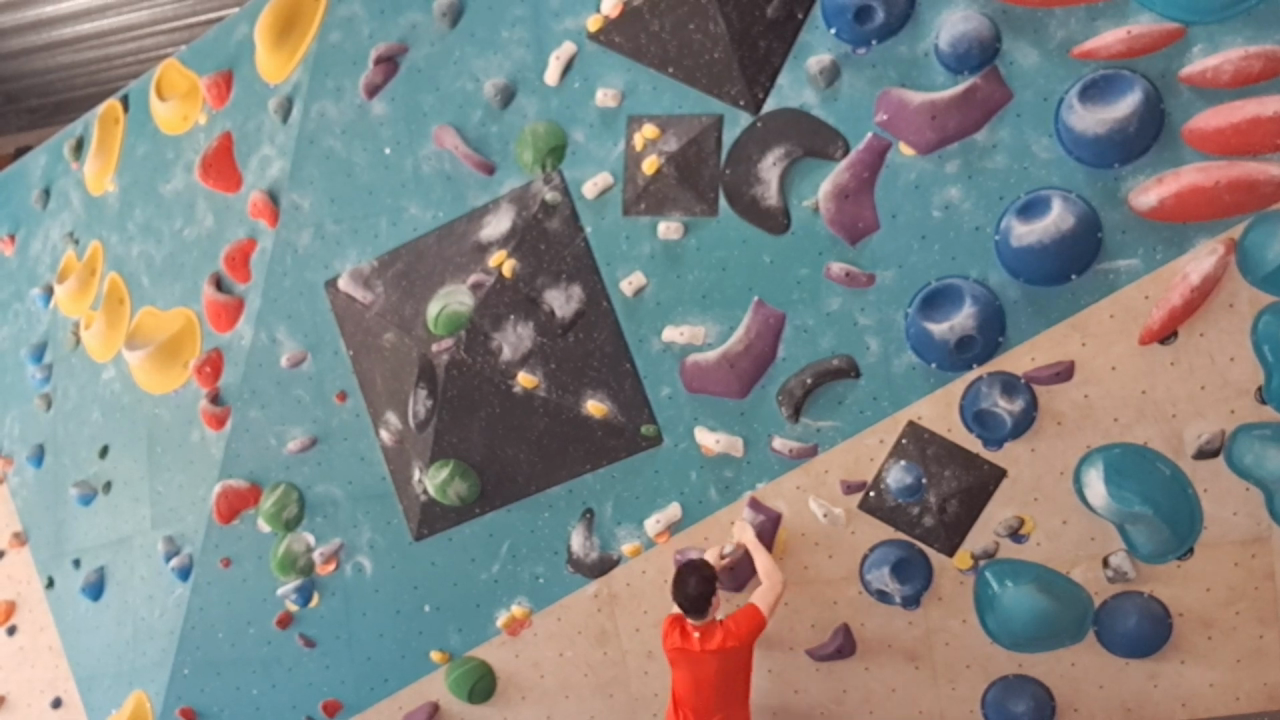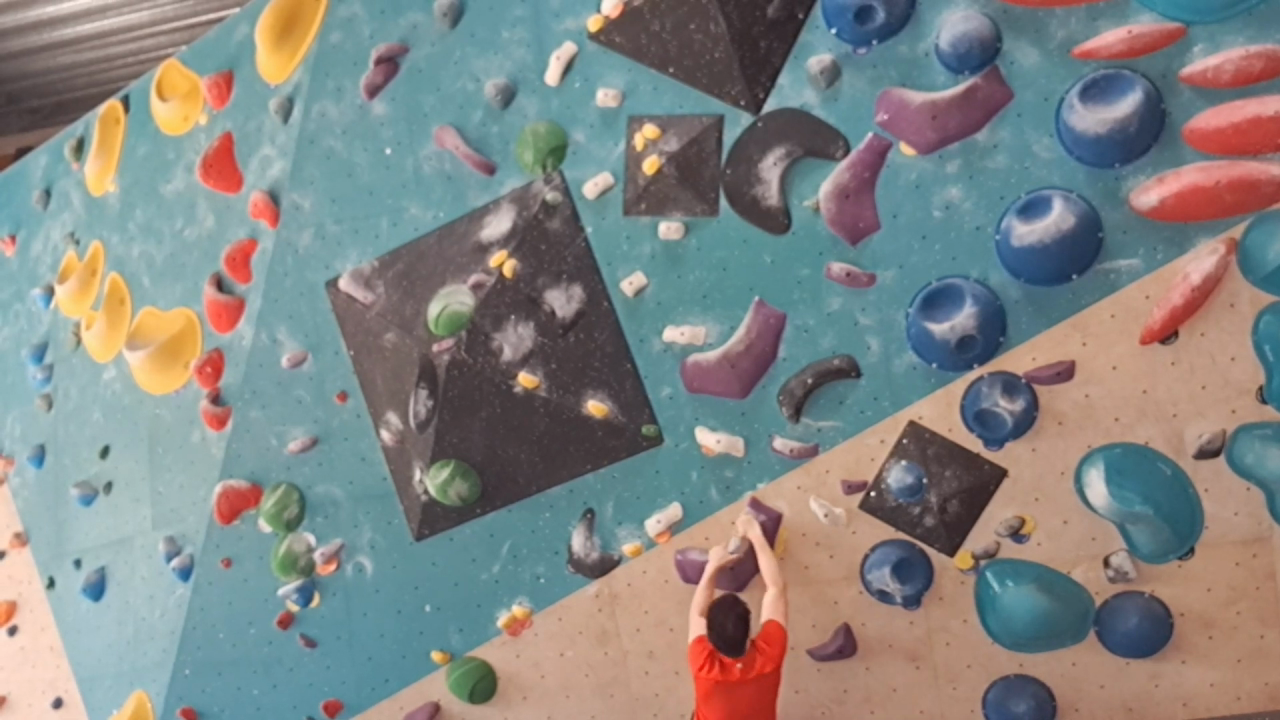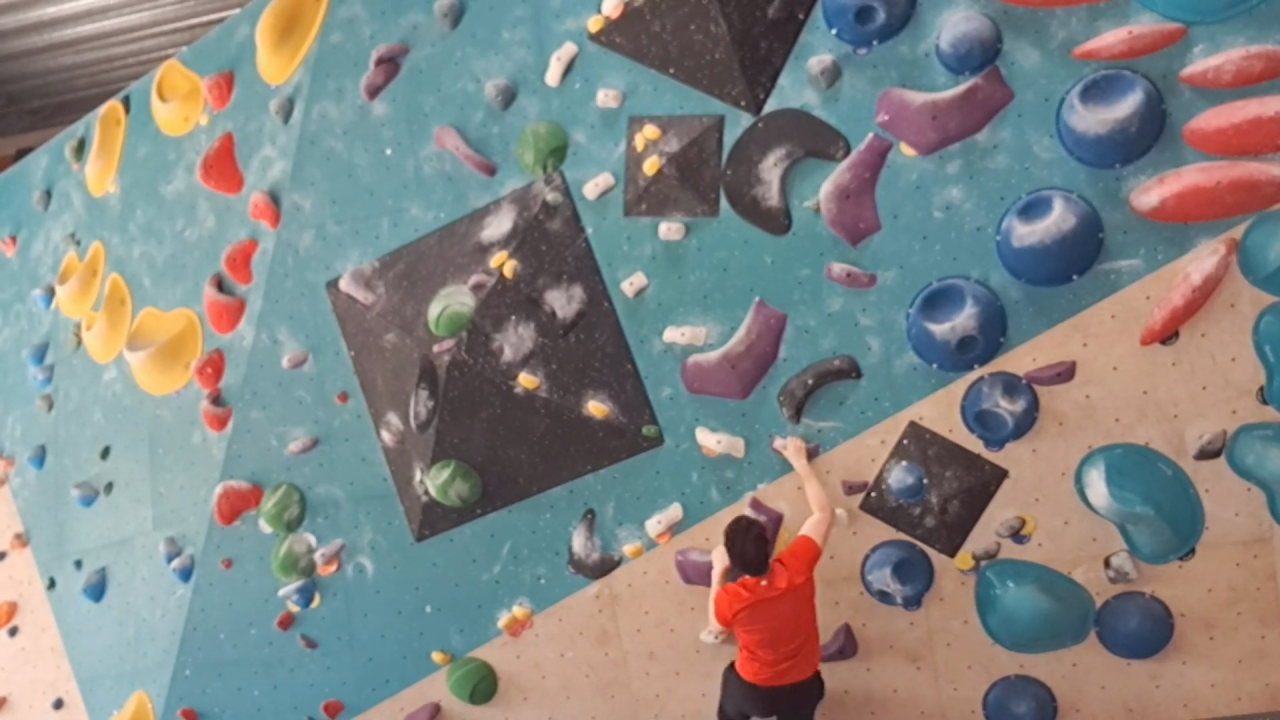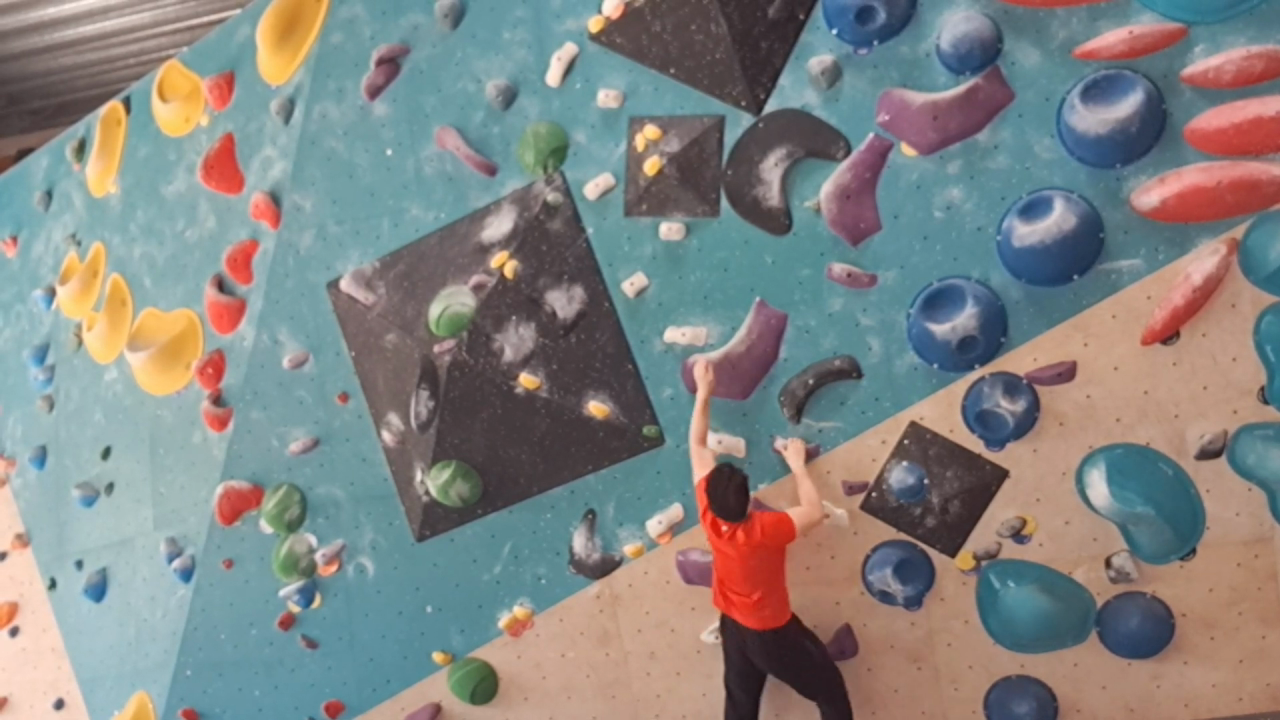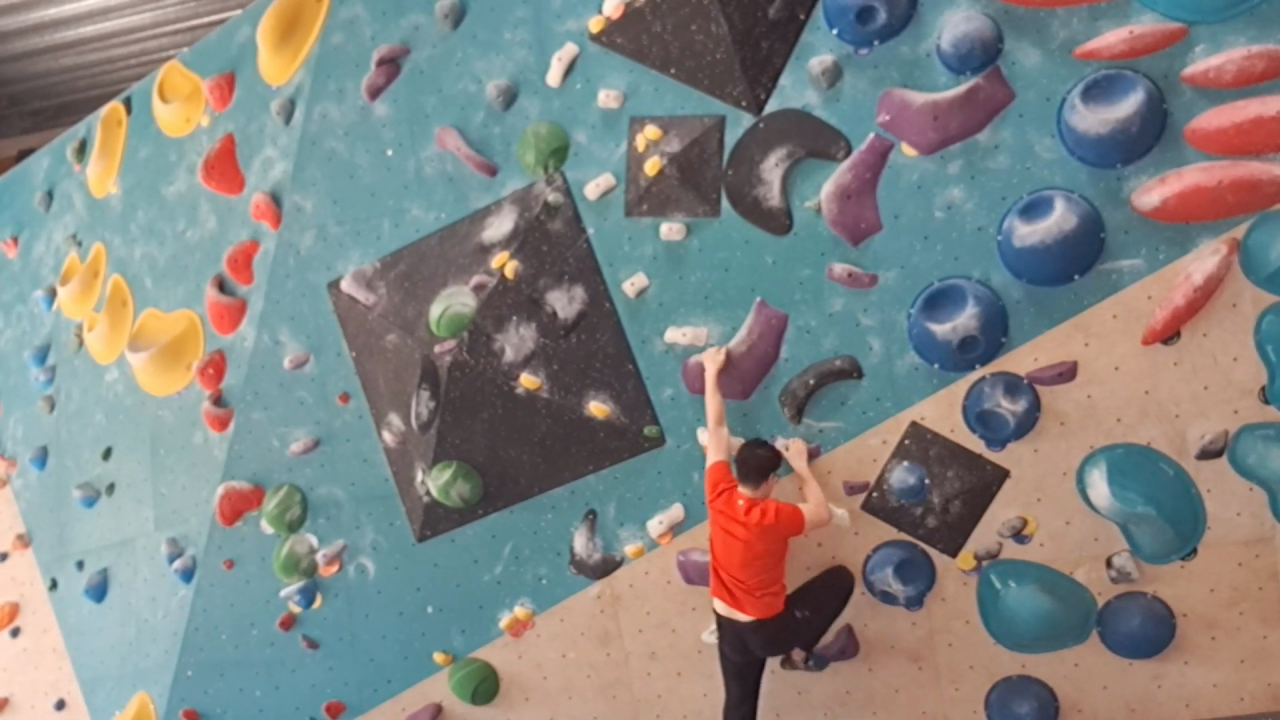
dt=0.7s
person 1, frame 1
left shoulder: (672, 634)
right shoulder: (735, 635)
left elbow: (688, 601)
right elbow: (775, 582)
left wrist: (704, 569)
right wrist: (749, 540)
person 1, frame 2
left shoulder: (705, 668)
right shoulder: (769, 658)
left elbow: (698, 614)
right elbow: (776, 588)
left wrist: (712, 566)
right wrist: (755, 535)
person 1, frame 3
left shoulder: (730, 598)
right shoulder: (797, 568)
left elbow: (716, 626)
right elbow: (824, 513)
left wrist: (718, 572)
right wrist: (800, 462)
left hip: (751, 688)
right hip: (801, 687)
person 1, frame 4
left shoulder: (710, 514)
right shoulder: (767, 530)
left elbow: (698, 447)
right elbow: (814, 513)
left wrist: (703, 392)
right wrist: (798, 465)
left hip: (734, 629)
right hip: (774, 634)
right knee: (829, 691)
person 1, frame 5
left shoulder: (719, 496)
right shoulder: (774, 517)
left elbow: (717, 428)
right elbow: (823, 514)
left wrist: (712, 371)
right wrist: (801, 466)
left hip: (730, 629)
right hip: (772, 627)
right knee: (841, 578)
right ankle: (799, 652)
